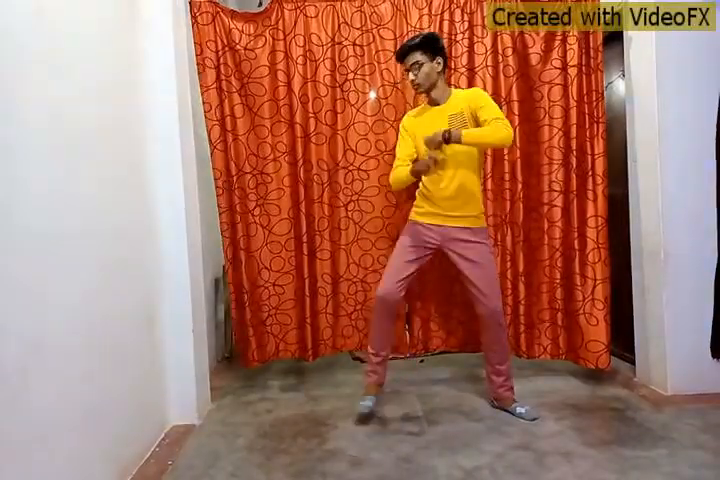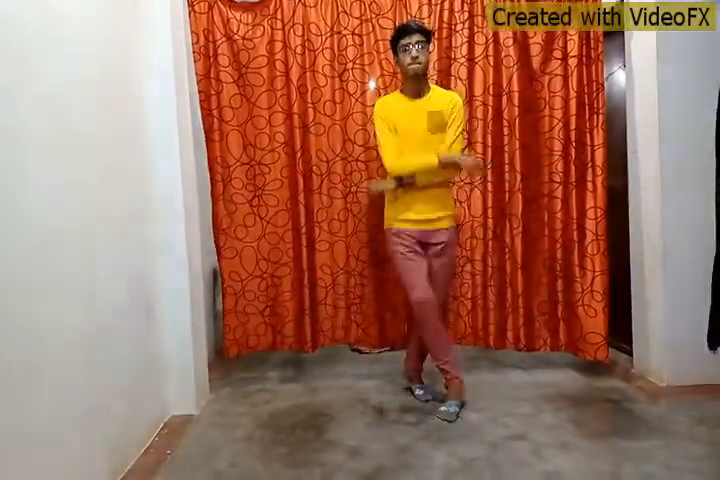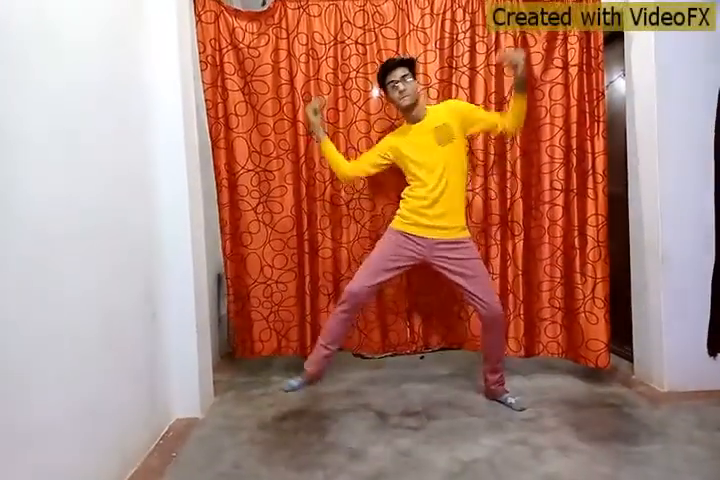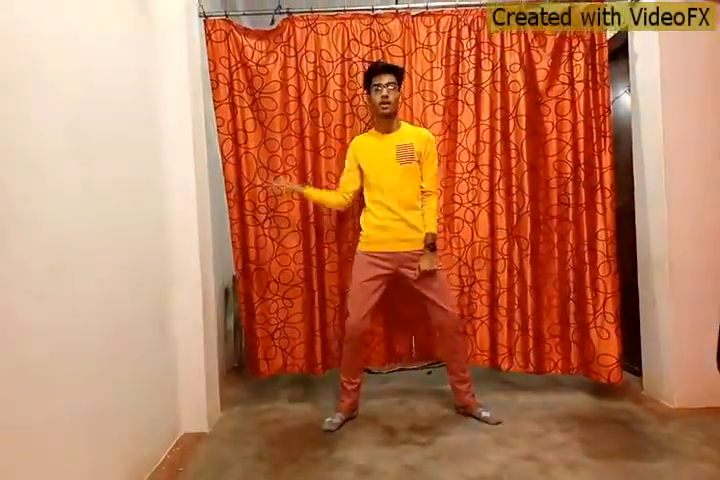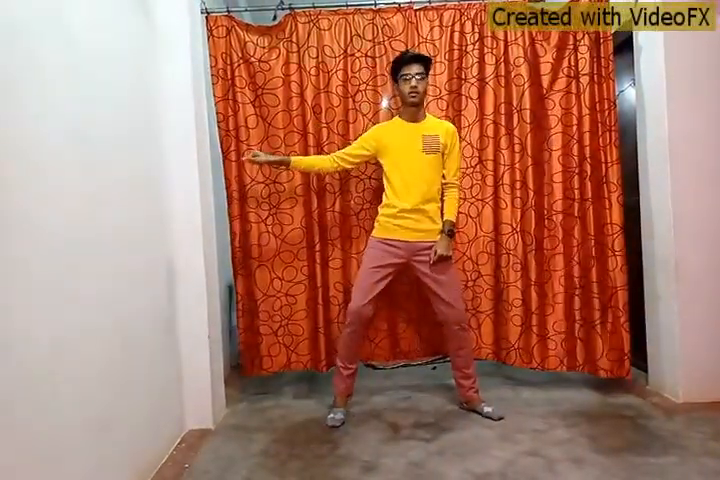
dt=0.7s
person 1, frame 1
left shoulder: (474, 99)
right shoulder: (411, 121)
left elbow: (504, 135)
right elbow: (397, 180)
left wrist: (447, 135)
right wrist: (418, 163)
left hip: (469, 226)
right hip: (422, 223)
left knee: (491, 309)
right knee: (386, 295)
left ankle: (502, 394)
right ankle: (373, 387)
person 1, frame 2
left shoulder: (450, 102)
right shoulder: (385, 107)
left elbow: (462, 160)
right elbow: (394, 164)
left wrist: (403, 181)
right wrist: (441, 158)
left hip: (440, 220)
right hip: (401, 224)
left knee: (434, 302)
right knee: (422, 301)
left ankle: (413, 373)
right ankle: (454, 387)
person 1, frame 3
left shoulder: (455, 111)
right shoulder: (392, 142)
left elbow: (508, 125)
right elbow: (349, 172)
left wrist: (520, 82)
right wrist: (319, 132)
left hip: (453, 238)
right hip: (405, 234)
left knee: (493, 311)
right knee: (354, 294)
left ankle: (494, 385)
right ankle: (313, 369)
person 1, frame 4
left shoulder: (422, 139)
right shoulder: (359, 146)
left elbow: (430, 196)
right elbow: (341, 198)
left wrist: (430, 247)
right wrist: (298, 190)
left hip: (416, 250)
right hip: (371, 251)
left knee: (449, 322)
right knee: (355, 328)
left ankle: (466, 399)
right ankle: (347, 404)
person 1, frame 5
left shoulder: (446, 131)
right shoulder: (381, 133)
left elbow: (451, 187)
right elbow: (336, 161)
left wrist: (447, 233)
right wrist: (280, 160)
left hip: (431, 240)
right hip: (386, 238)
left knee: (455, 317)
right knee: (357, 312)
left ankle: (470, 395)
right ankle: (341, 396)
